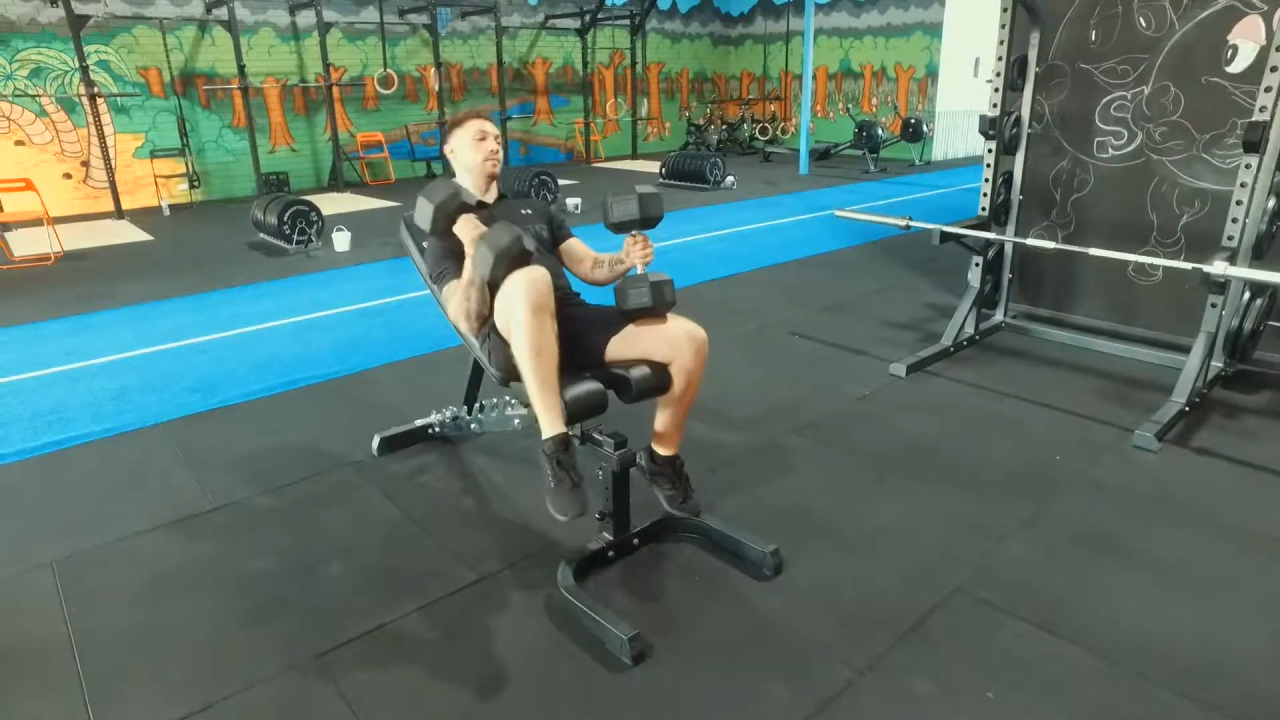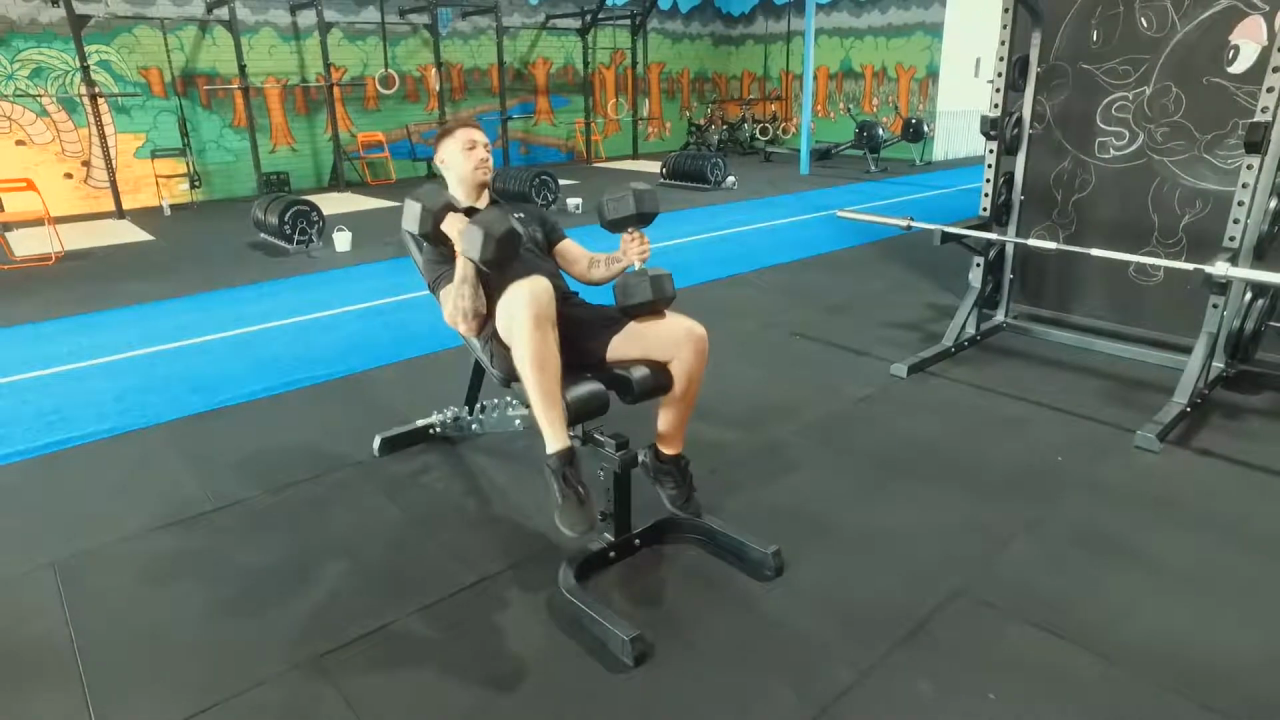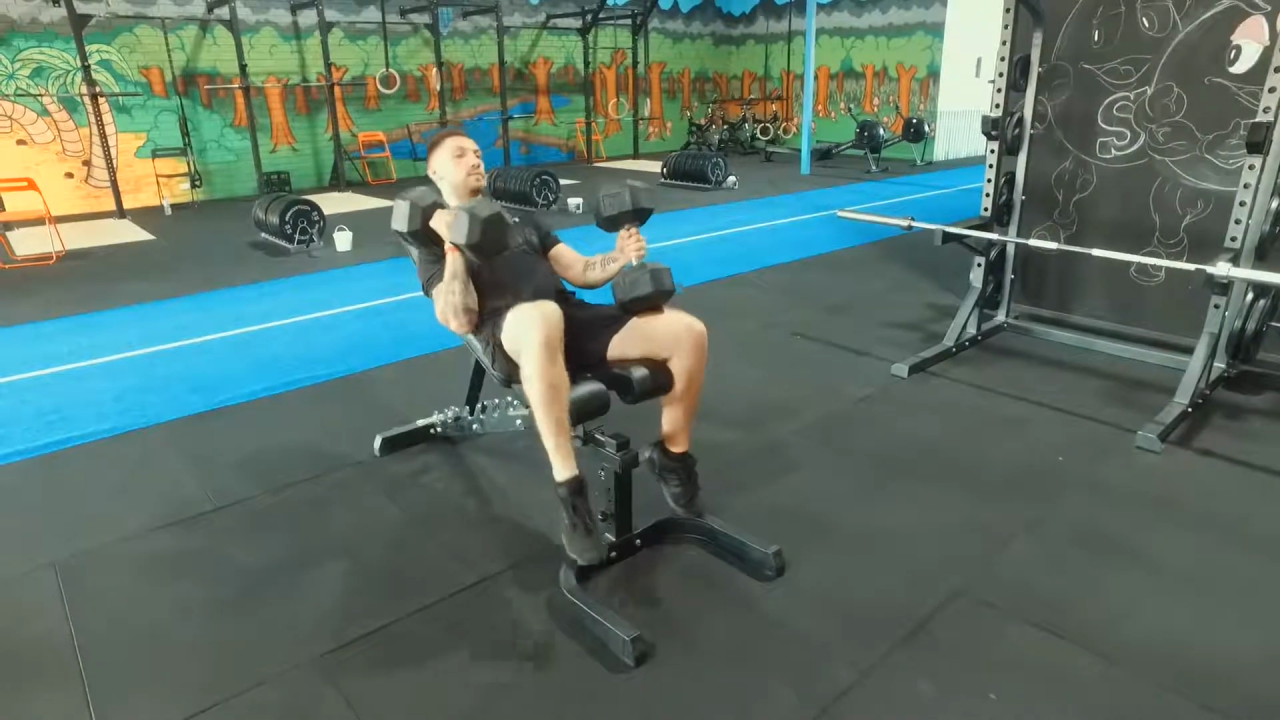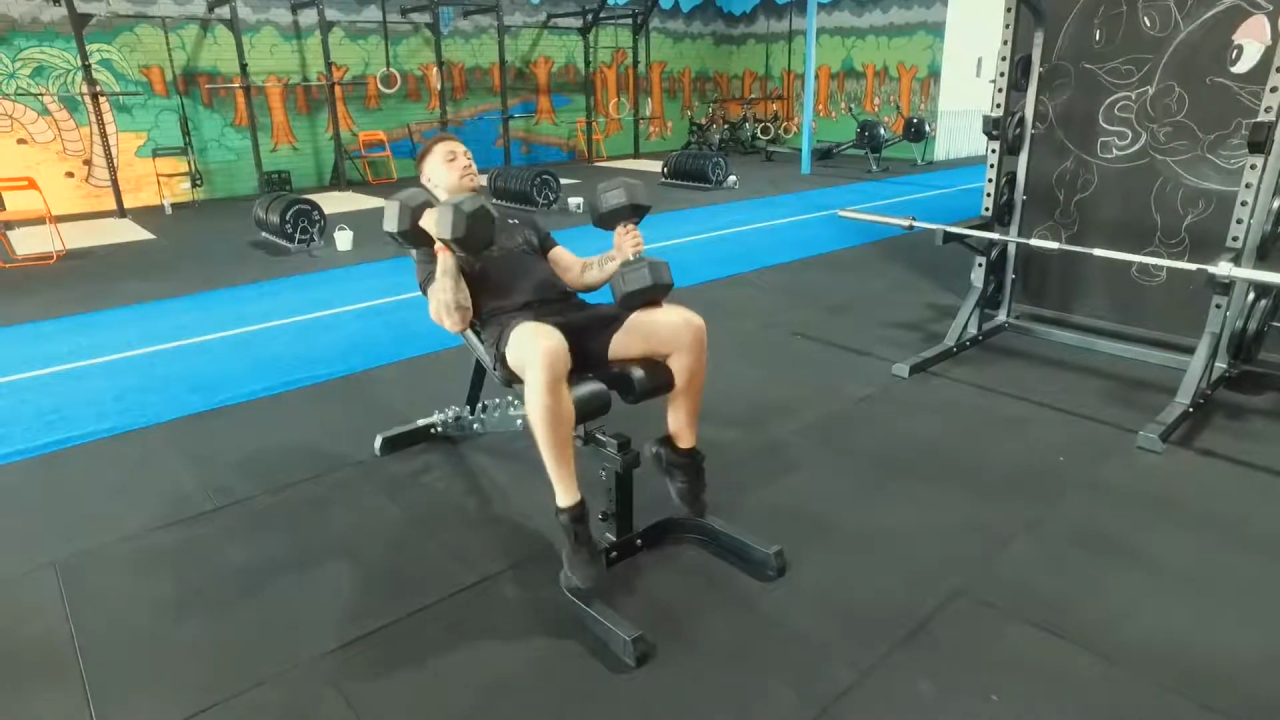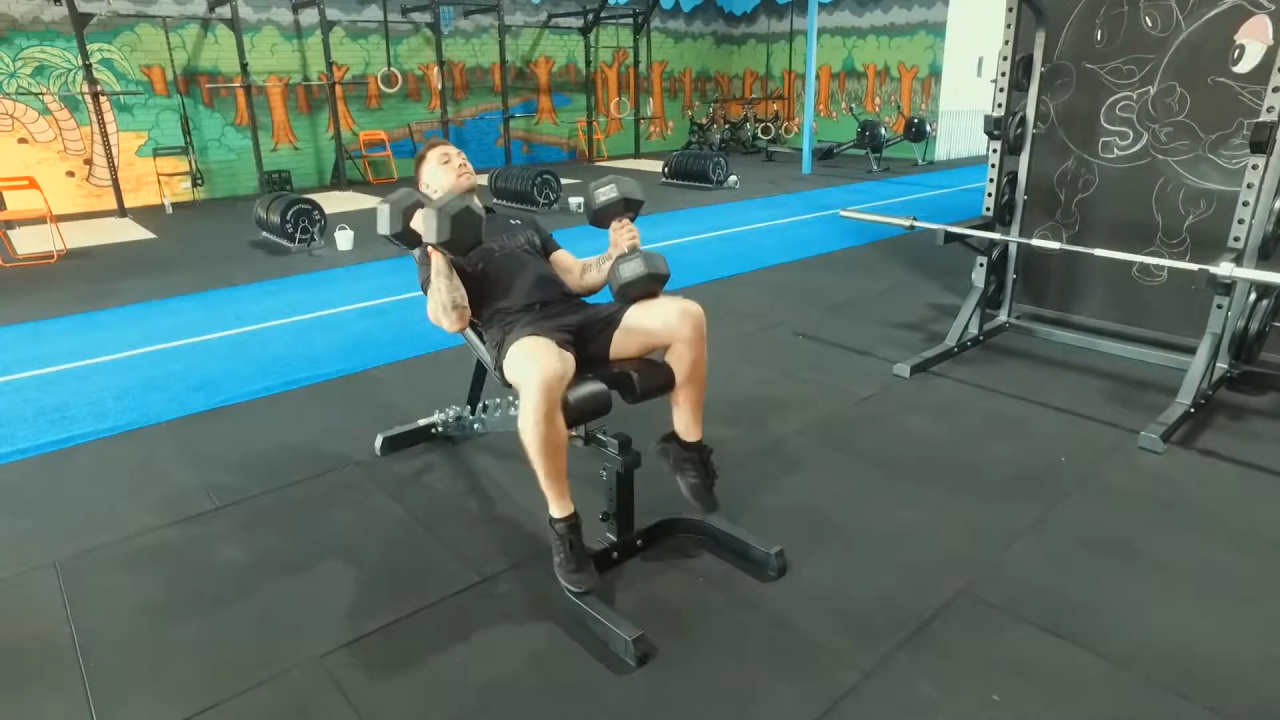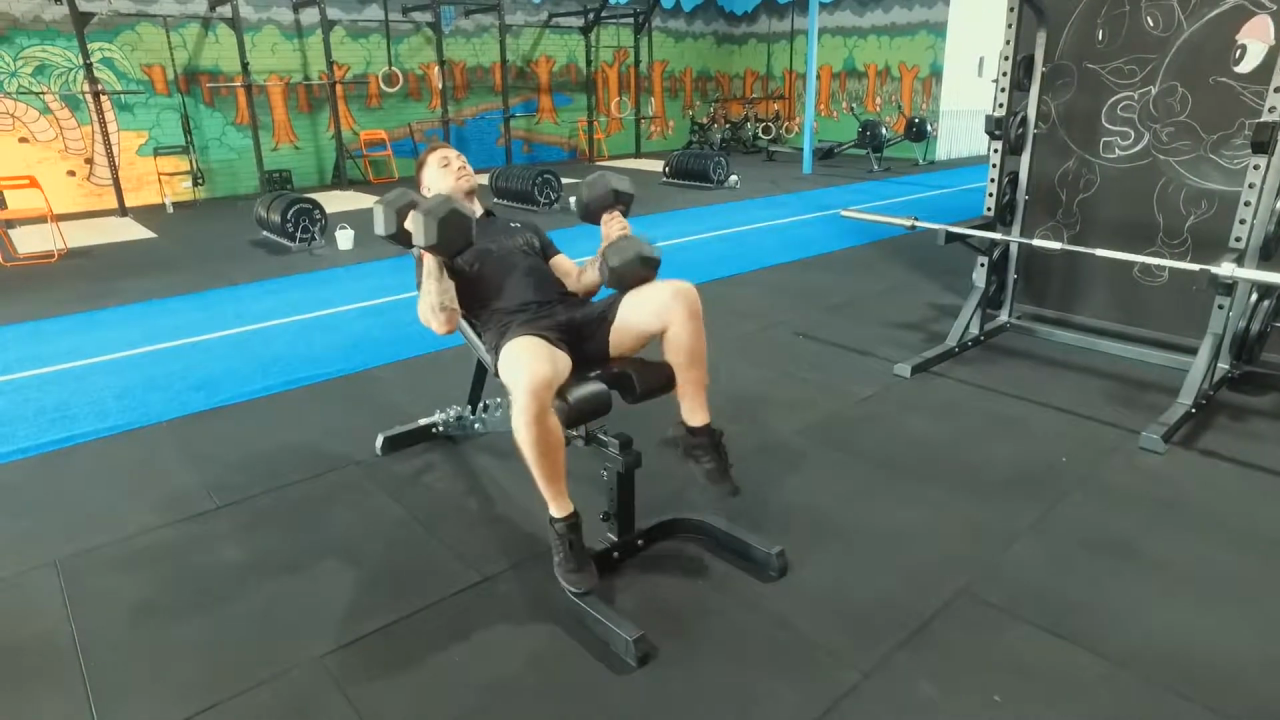
dt=0.1s
person 1, frame 1
left shoulder: (535, 209)
right shoulder: (447, 236)
left elbow: (591, 268)
right elbow: (470, 322)
left wrist: (628, 259)
right wrist: (474, 253)
left hip: (577, 319)
right hip: (513, 332)
left knee: (691, 341)
right knee: (530, 281)
left ankle: (662, 459)
right ankle: (557, 451)
person 1, frame 2
left shoulder: (528, 213)
right shoulder: (440, 239)
left elbow: (586, 267)
right elbow: (467, 324)
left wrist: (623, 258)
right wrist: (464, 253)
left hip: (576, 319)
right hip: (514, 334)
left knee: (691, 339)
right knee: (531, 292)
left ankle: (665, 457)
right ankle: (560, 462)
person 1, frame 3
left shoulder: (522, 219)
right shoulder: (437, 244)
left elbow: (579, 272)
right elbow: (460, 321)
left wrist: (621, 258)
right wrist: (454, 252)
left hip: (577, 318)
right hip: (515, 328)
left knee: (689, 335)
right knee: (543, 320)
left ankle: (671, 458)
right ankle: (569, 486)
person 1, frame 4
left shoulder: (519, 221)
right shoulder: (435, 249)
left elbow: (576, 274)
right elbow: (455, 320)
left wrist: (618, 255)
right wrist: (443, 250)
left hip: (576, 318)
right hip: (519, 336)
left knee: (688, 329)
right knee: (546, 351)
left ankle: (679, 453)
right ankle: (571, 513)
person 1, frame 5
left shoulder: (521, 223)
right shoulder: (439, 247)
left elbow: (580, 279)
right elbow: (453, 319)
left wrist: (617, 250)
right wrist: (438, 250)
left hip: (583, 319)
right hip: (523, 333)
left knee: (685, 317)
right knee: (542, 383)
left ankle: (686, 448)
right ankle: (564, 524)
person 1, frame 6
left shoulder: (521, 226)
right shoulder: (440, 250)
left elbow: (578, 282)
right elbow: (442, 321)
left wrist: (610, 247)
right wrist: (428, 252)
left hip: (580, 318)
right hip: (520, 334)
left knee: (678, 295)
right knee: (533, 384)
left ankle: (697, 435)
right ankle: (563, 524)
